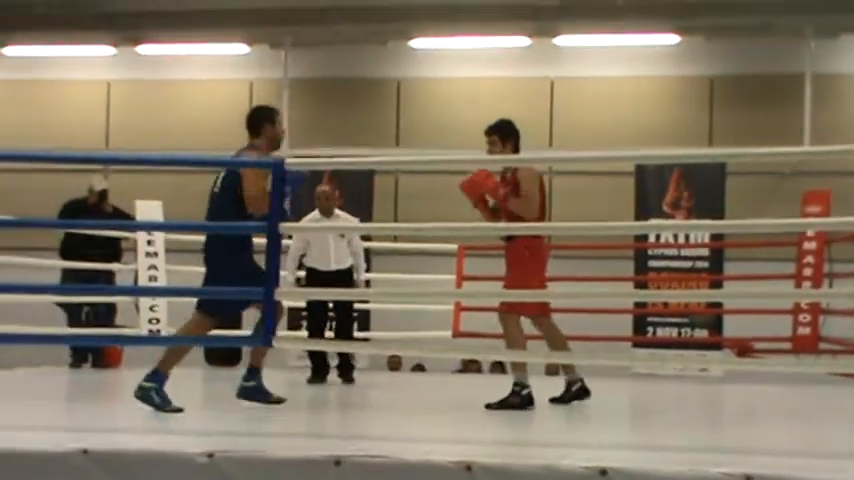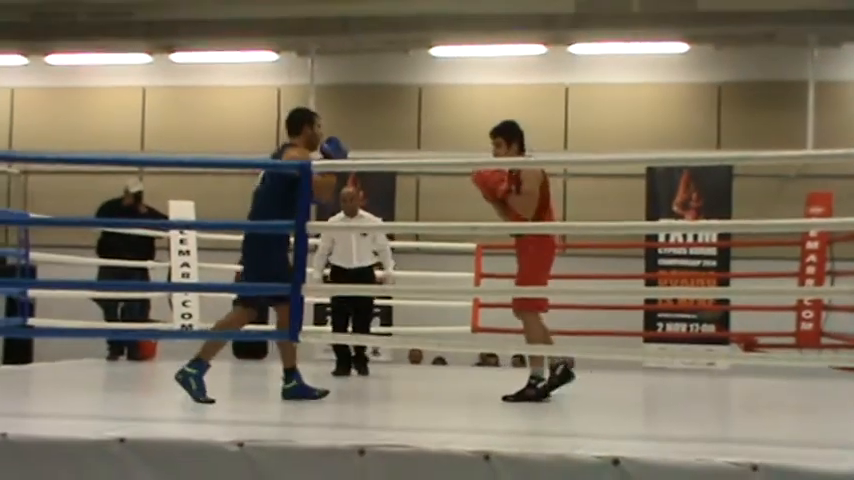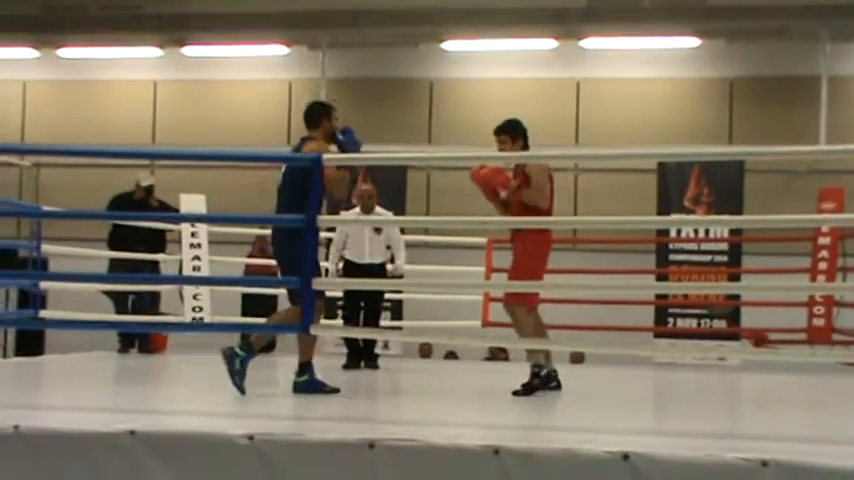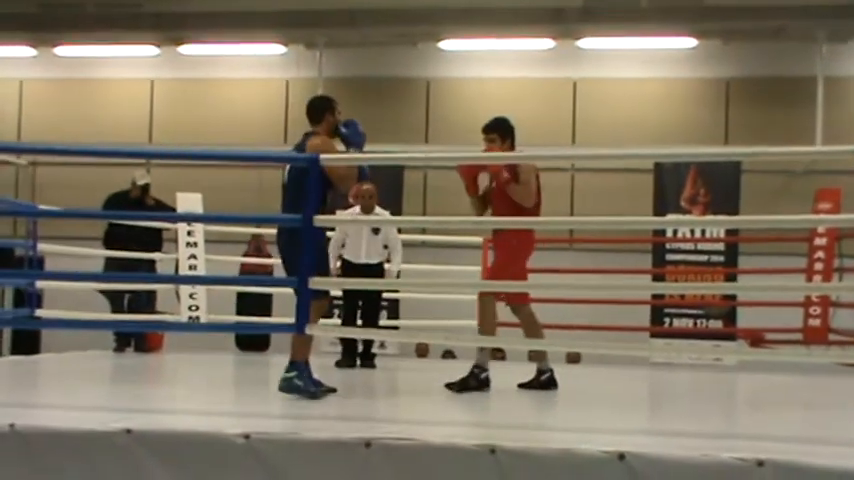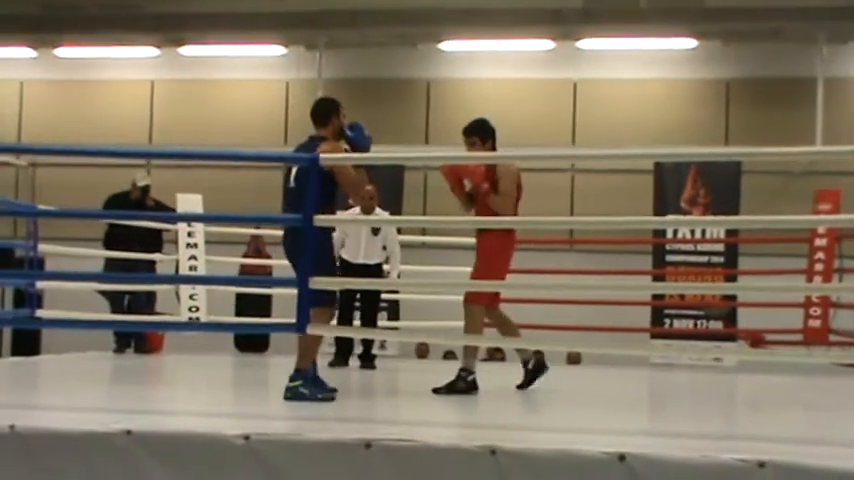
dt=0.2s
person 1, frame 1
left shoulder: (247, 158)
right shoulder: (256, 161)
right elbow: (256, 208)
left hip: (231, 248)
right hip: (229, 249)
right knee: (205, 318)
left ankle: (252, 379)
person 1, frame 2
left shoulder: (283, 156)
right shoulder: (298, 154)
right elbow: (323, 194)
left hip: (267, 242)
right hip: (267, 243)
left knee: (286, 310)
right knee: (246, 311)
left ankle: (292, 381)
right ankle: (195, 369)
person 1, frame 3
left shoulder: (308, 148)
right shoulder: (317, 149)
right elbow: (338, 190)
left wrist: (346, 158)
right wrist: (351, 157)
left hip: (292, 235)
right hip: (295, 237)
left knee: (312, 306)
right knee: (306, 306)
left ankle: (305, 375)
right ankle: (242, 352)
person 1, frame 4
left shoulder: (304, 146)
right shoulder: (321, 143)
right elbow: (346, 183)
left wrist: (355, 172)
right wrist: (355, 149)
left hip: (292, 232)
right hip: (304, 233)
left knee: (312, 302)
right knee: (316, 302)
left ankle: (302, 372)
right ankle: (293, 373)
person 1, frame 5
left shoulder: (301, 151)
right shoulder: (331, 148)
right elbow: (356, 191)
right wrist: (361, 154)
left hip: (295, 235)
right hip: (314, 236)
left knee: (320, 306)
right knee: (323, 308)
left ankle: (309, 375)
right ankle: (297, 381)
person 2, frame 1
left shoulder: (525, 170)
right shoulder: (505, 174)
left elbow: (531, 212)
right elbow: (495, 218)
left wrist: (498, 193)
right wrist: (479, 199)
left hip: (527, 248)
right hip: (518, 249)
left knee: (509, 314)
right knee: (541, 319)
left ankle: (522, 389)
right ankle: (575, 384)
person 2, frame 2
left shoulder: (529, 172)
right shoulder: (514, 173)
left elbow: (527, 213)
right elbow: (509, 215)
left wrist: (500, 188)
right wrist: (493, 193)
left hip: (537, 244)
right hip: (528, 244)
left knee: (527, 310)
right knee: (526, 310)
left ankle: (538, 382)
right ankle: (560, 365)
person 2, frame 3
left shoulder: (534, 165)
right shoulder: (516, 170)
left elbow: (543, 201)
right elbow: (507, 212)
left wrist: (511, 184)
right wrist: (490, 190)
left hip: (534, 239)
right hip: (524, 240)
left knee: (514, 303)
right knee: (525, 307)
left ankle: (539, 367)
right ankle: (547, 372)
person 2, frame 4
left shoulder: (523, 166)
right shoulder: (498, 169)
left elbow: (530, 201)
right elbow: (479, 210)
left wrist: (503, 174)
right wrist: (470, 183)
left hip: (517, 239)
right hip: (505, 239)
left knee: (487, 298)
right knee: (520, 306)
left ankle: (480, 372)
right ankle: (544, 373)
person 2, frame 5
left shoulder: (504, 168)
right shoulder: (483, 170)
left elbow: (506, 209)
right elbow: (469, 206)
left wrist: (481, 184)
right wrist: (456, 182)
left hip: (498, 240)
right hip: (488, 240)
left knee: (473, 303)
right knee: (489, 308)
left ankle: (467, 375)
right ankle: (531, 359)
person 3, frame 1
left shoulder: (348, 221)
right shoulder: (307, 223)
left elbow: (357, 249)
right elbow: (294, 252)
left wrist: (360, 275)
right wrist: (290, 277)
left hip: (343, 275)
right hip: (316, 276)
left knee: (345, 322)
right knee: (315, 325)
left ankle: (345, 367)
right ankle: (318, 369)
person 3, frame 2
left shoulder: (372, 221)
right shoulder: (333, 223)
left elbow: (383, 248)
right elbow: (322, 251)
left wrist: (388, 270)
right wrist: (317, 275)
left hip: (365, 273)
right hip: (340, 273)
left knee: (363, 319)
right knee: (339, 320)
left ankle: (359, 359)
right ankle: (343, 362)
person 3, frame 3
left shoulder: (387, 218)
right shoulder: (347, 218)
left elbow: (398, 244)
right elbow: (337, 244)
left wrist: (398, 264)
right wrist: (332, 267)
left hip: (377, 269)
right hip: (352, 268)
left knee: (372, 314)
right knee: (351, 314)
left ankle: (369, 355)
right ankle: (353, 356)
person 3, frame 4
left shoulder: (385, 219)
right shoulder: (347, 217)
left elbow: (395, 246)
right elbow: (336, 242)
left wrist: (393, 269)
right wrist: (331, 265)
left hip: (374, 269)
right hip: (350, 267)
left knee: (371, 314)
right knee: (349, 312)
left ankle: (366, 354)
right ankle: (348, 354)
person 3, frame 5
right shoulder: (347, 217)
left elbow: (394, 248)
right elbow: (336, 242)
left wrist: (393, 273)
left hip: (373, 269)
right hip: (348, 267)
left knee: (370, 315)
right knee: (344, 312)
left ankle: (367, 355)
right ankle: (342, 354)
person 4, frame 1
left shoulder: (113, 212)
right shoulder: (74, 207)
right elbow: (63, 222)
left wrist: (111, 214)
right wrist: (89, 205)
left hip: (102, 270)
right hip: (75, 268)
left knee: (102, 313)
right knee: (74, 312)
left ankle: (98, 355)
right ankle: (78, 354)
person 4, frame 2
left shoulder: (148, 212)
right shoulder: (110, 208)
left wrist: (146, 215)
right wrist: (125, 206)
left hip: (137, 267)
right hip: (111, 265)
left knee: (136, 309)
right knee: (110, 308)
left ankle: (133, 348)
right ankle: (114, 348)
person 4, frame 3
left shoulder: (159, 206)
right shoulder: (121, 201)
left wrist: (157, 208)
right wrist: (135, 200)
left hip: (148, 261)
right hip: (122, 258)
left knee: (147, 302)
right knee: (121, 300)
left ankle: (144, 340)
right ankle: (125, 340)
person 4, frame 4
left shoulder: (155, 204)
right shoulder: (117, 199)
left wrist: (153, 207)
right wrist: (132, 198)
left hip: (144, 260)
right hip: (117, 256)
left knee: (143, 301)
right knee: (116, 299)
left ankle: (140, 339)
right ankle: (121, 339)
person 4, frame 5
left shoulder: (155, 205)
right shoulder: (117, 200)
left wrist: (153, 208)
right wrist: (132, 199)
left hip: (144, 261)
right hip: (117, 258)
left knee: (142, 302)
right knee: (116, 301)
left ankle: (140, 340)
right ankle: (121, 340)
